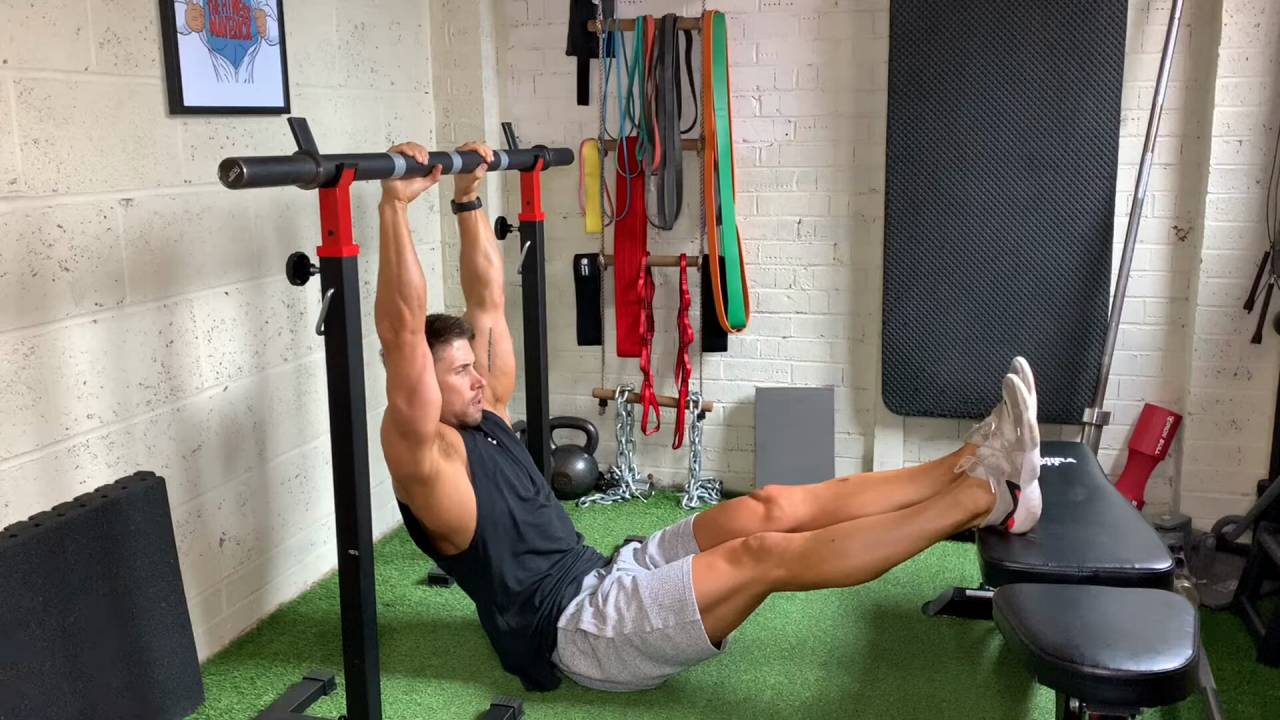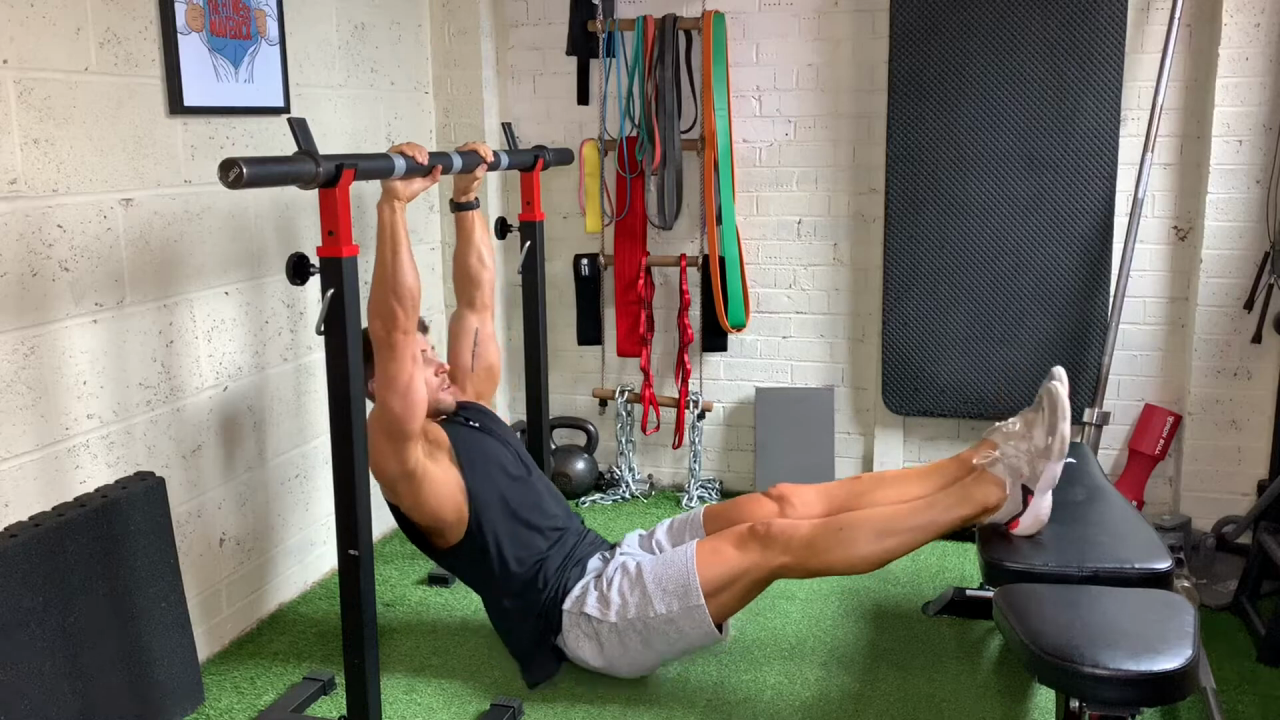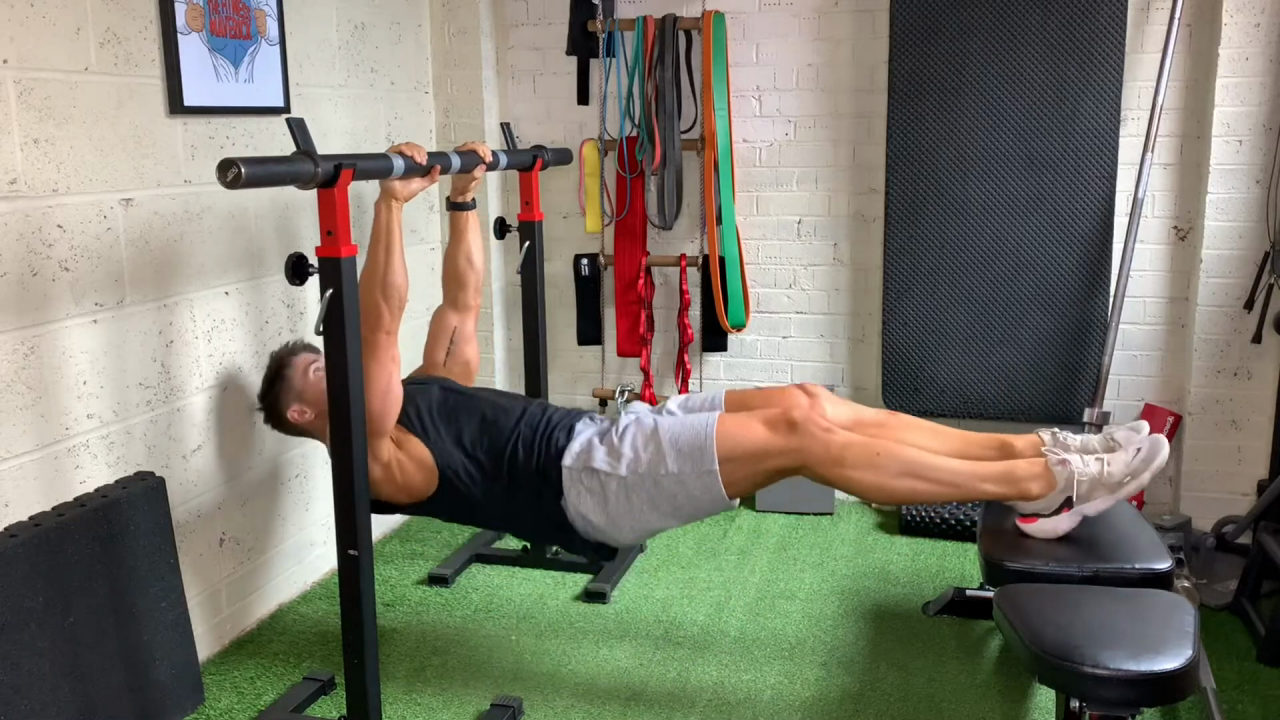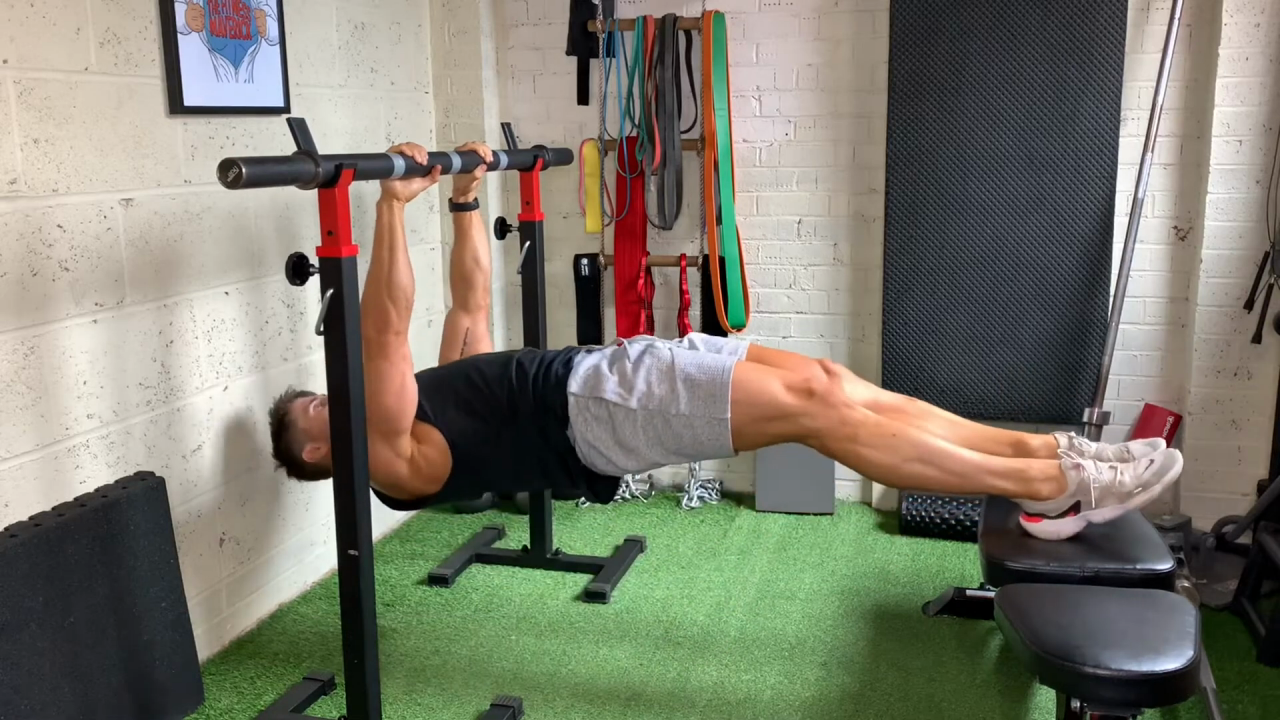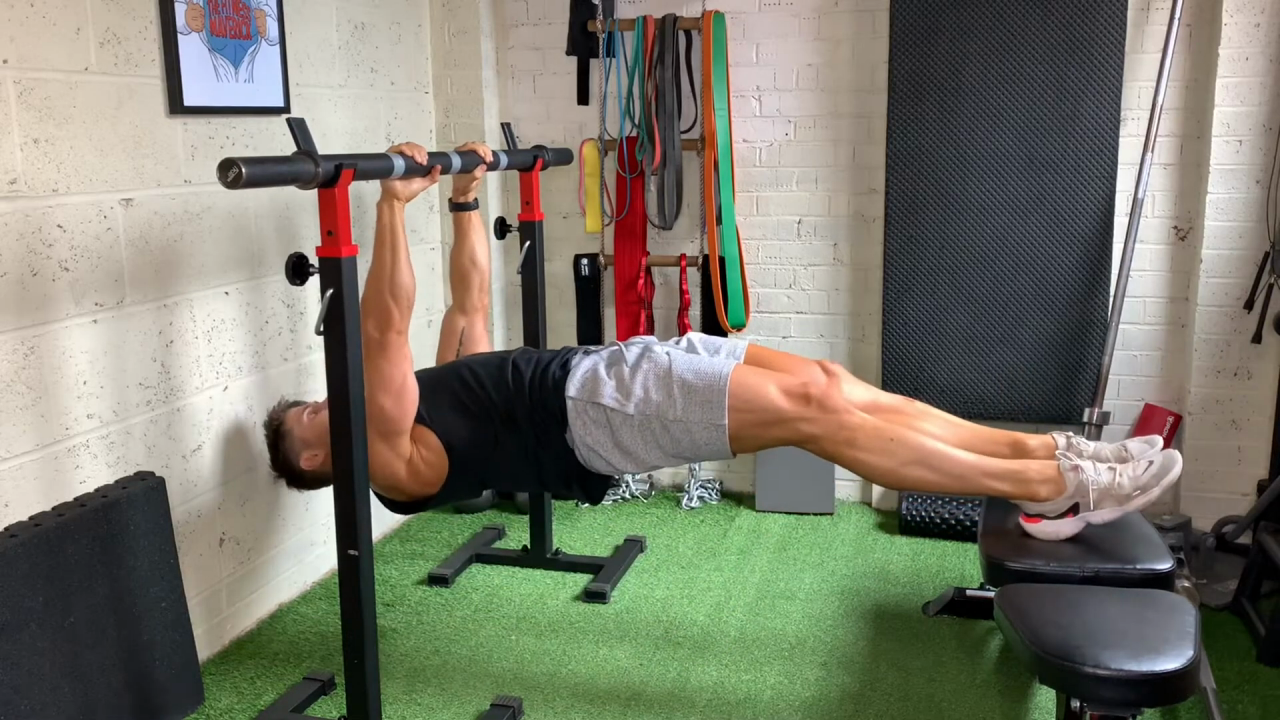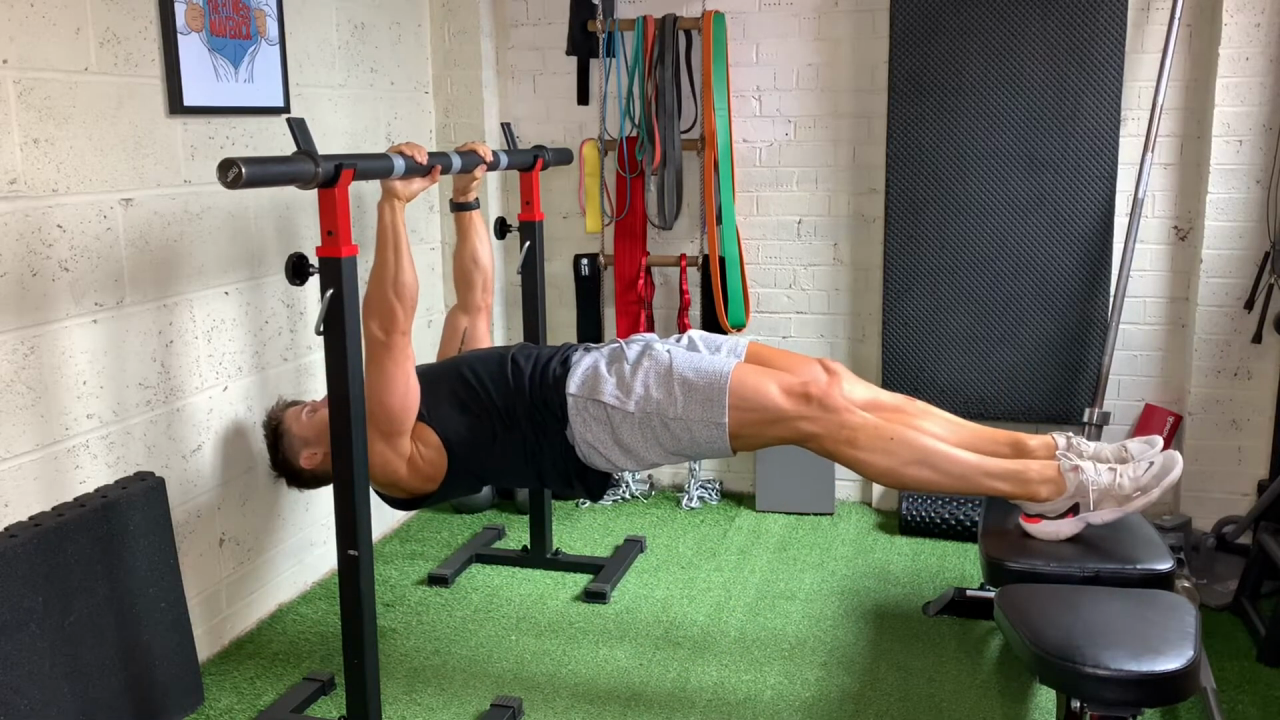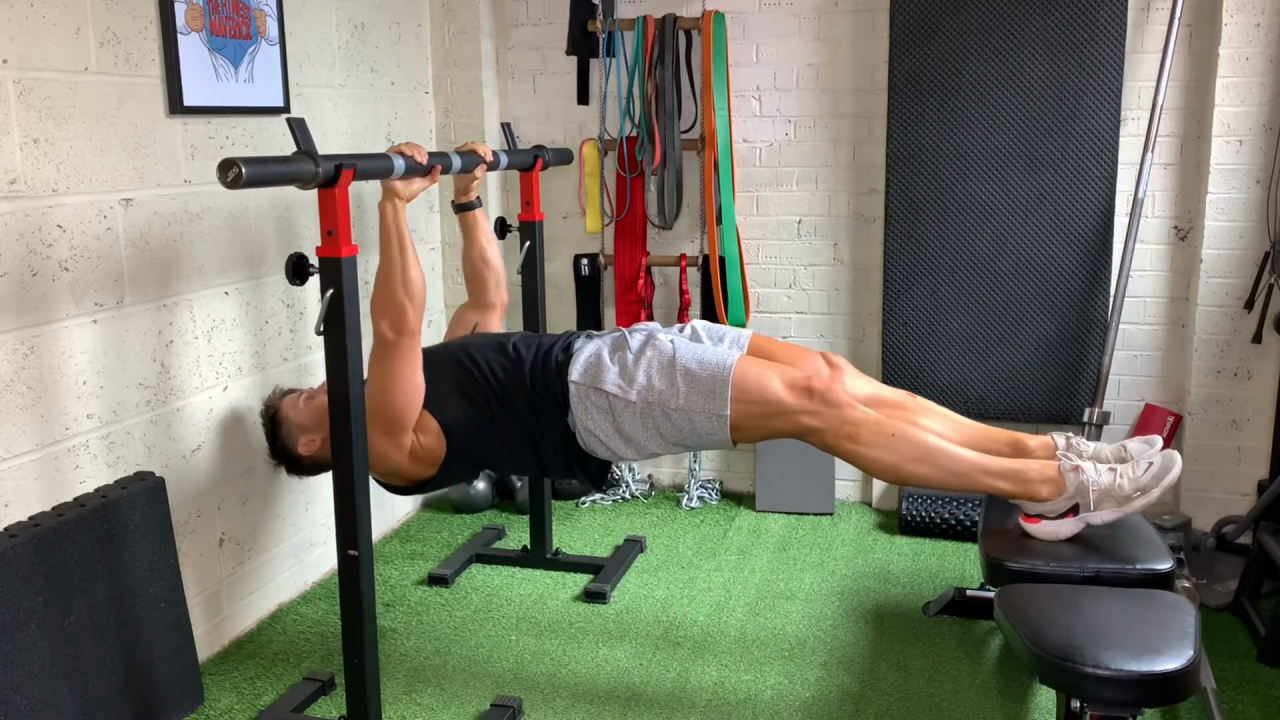
dt=0.5s
person 1, frame 1
left shoulder: (483, 415)
right shoulder: (424, 455)
left elbow: (486, 309)
right elbow: (402, 334)
left wrist: (468, 199)
right wrist: (395, 206)
left hip: (603, 583)
right hip: (579, 630)
left knee: (769, 510)
right knee: (767, 555)
left ankle: (972, 464)
right ankle: (989, 494)
person 1, frame 2
left shoulder: (465, 409)
right shoulder: (408, 454)
left elbow: (476, 310)
right elbow: (390, 332)
left wrist: (466, 199)
right wrist: (393, 205)
left hip: (608, 569)
right hip: (583, 614)
left knee: (778, 504)
right knee: (770, 540)
left ankle: (989, 462)
right ankle: (1001, 491)
person 1, frame 3
left shoulder: (423, 396)
right shoulder: (375, 458)
left elbow: (460, 306)
right elbow: (380, 326)
left wrist: (464, 199)
right wrist: (389, 204)
left hip: (606, 441)
right hip: (592, 471)
left knee: (812, 408)
right knee: (797, 432)
left ankle: (1033, 452)
right ankle: (1046, 487)
person 1, frame 4
left shoulder: (434, 402)
right shoulder: (395, 459)
left elbow: (470, 306)
right elbow: (384, 331)
left wrist: (465, 198)
right wrist: (391, 205)
left hip: (612, 371)
right hip: (601, 404)
left knee: (828, 382)
right knee: (815, 408)
left ankle: (1045, 452)
right ankle: (1057, 488)
person 1, frame 5
left shoulder: (431, 403)
right shoulder: (393, 457)
left elbow: (469, 307)
right elbow: (383, 327)
left wrist: (466, 197)
right wrist: (391, 202)
left hip: (610, 369)
right hip: (596, 406)
left knee: (827, 383)
right knee: (810, 408)
left ankle: (1045, 452)
right ankle: (1054, 485)
person 1, frame 6
left shoulder: (437, 392)
right shoulder: (391, 455)
left elbow: (473, 303)
right elbow: (387, 327)
left wrist: (466, 200)
right wrist: (393, 204)
left hip: (611, 365)
right hip: (597, 404)
left knee: (827, 382)
right knee: (813, 408)
left ankle: (1042, 453)
right ankle: (1054, 488)
person 1, frame 7
left shoulder: (426, 381)
right shoulder: (388, 442)
left elbow: (489, 304)
right elbow: (396, 327)
left wrist: (468, 201)
right wrist: (393, 207)
left hip: (609, 353)
right hip: (599, 391)
left knee: (829, 378)
right knee: (815, 402)
left ankle: (1042, 451)
right ankle: (1054, 489)
